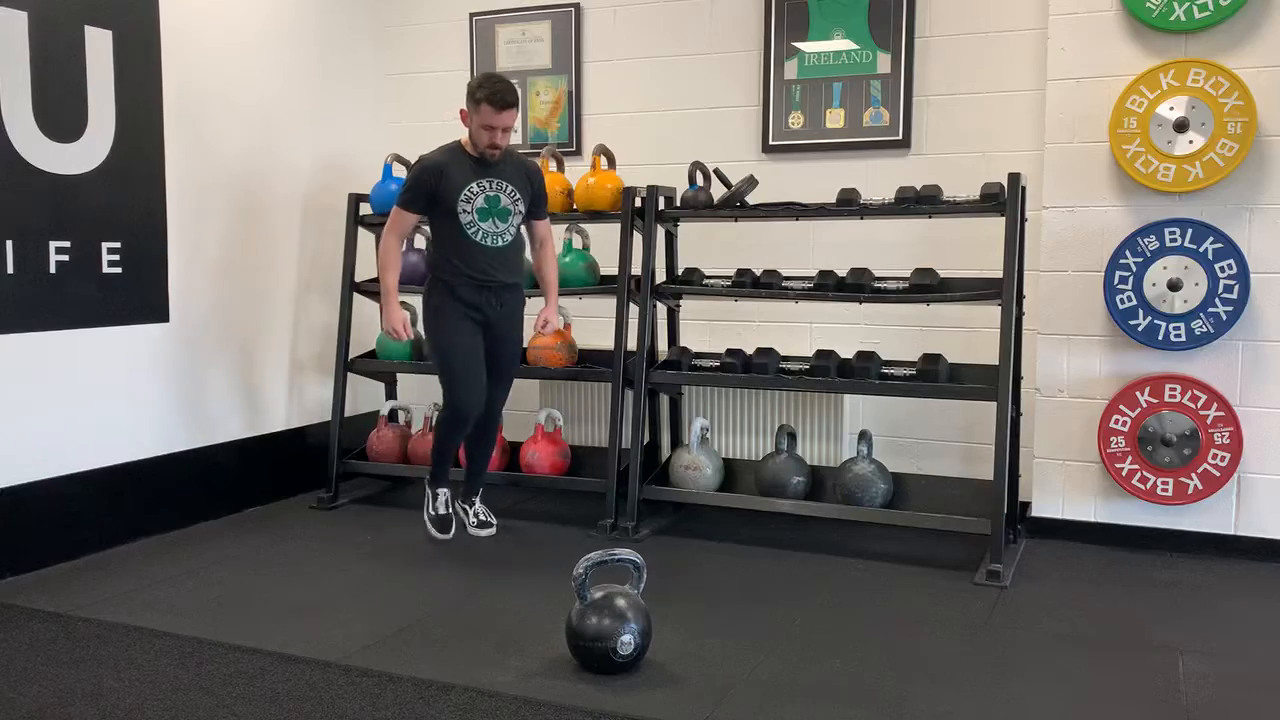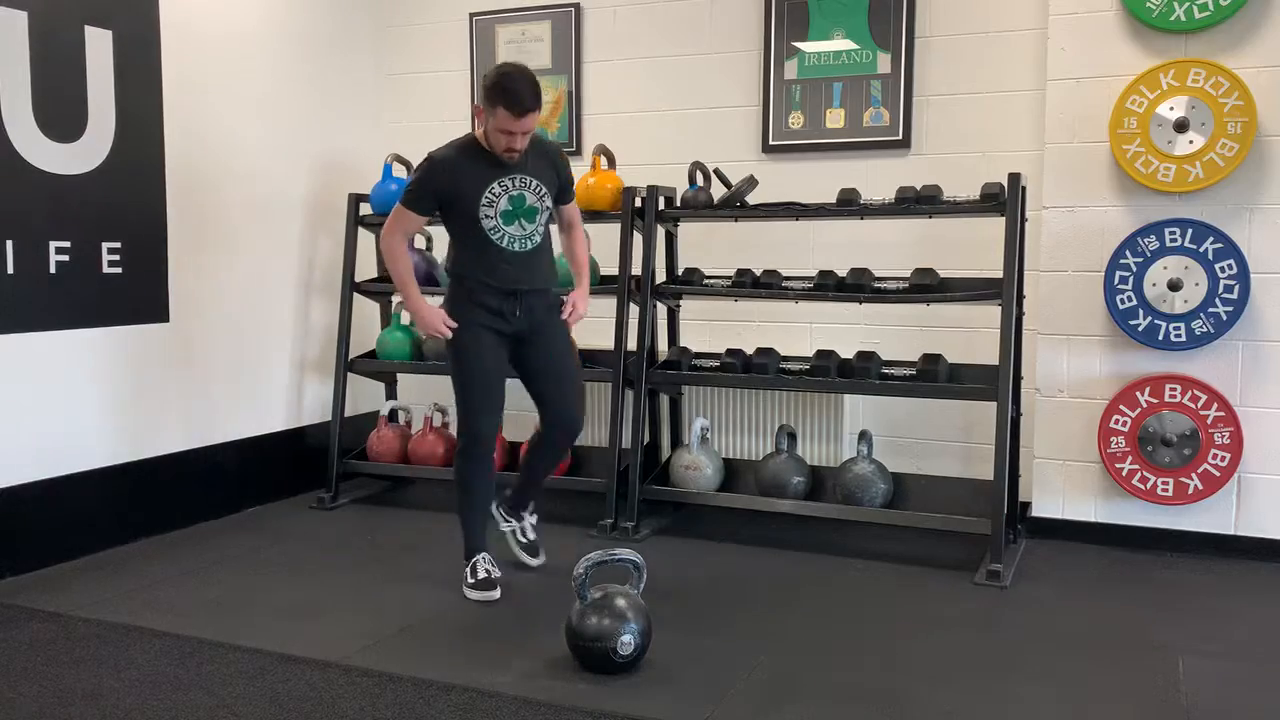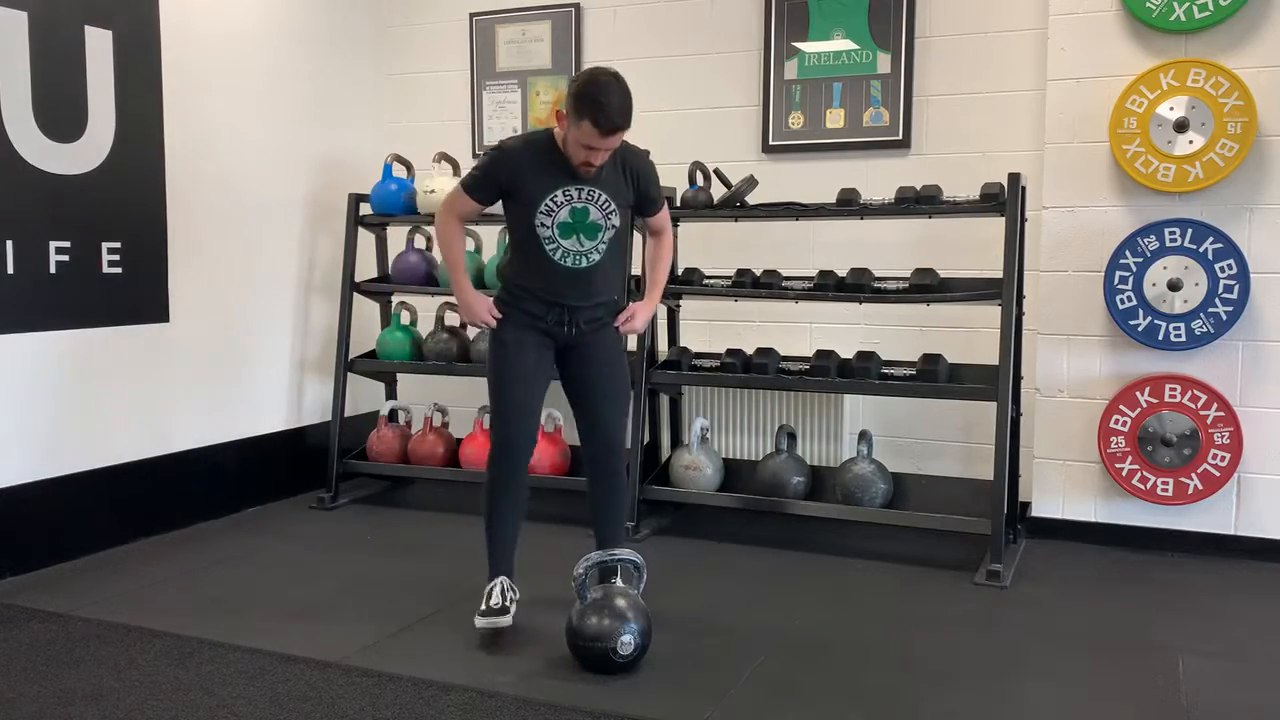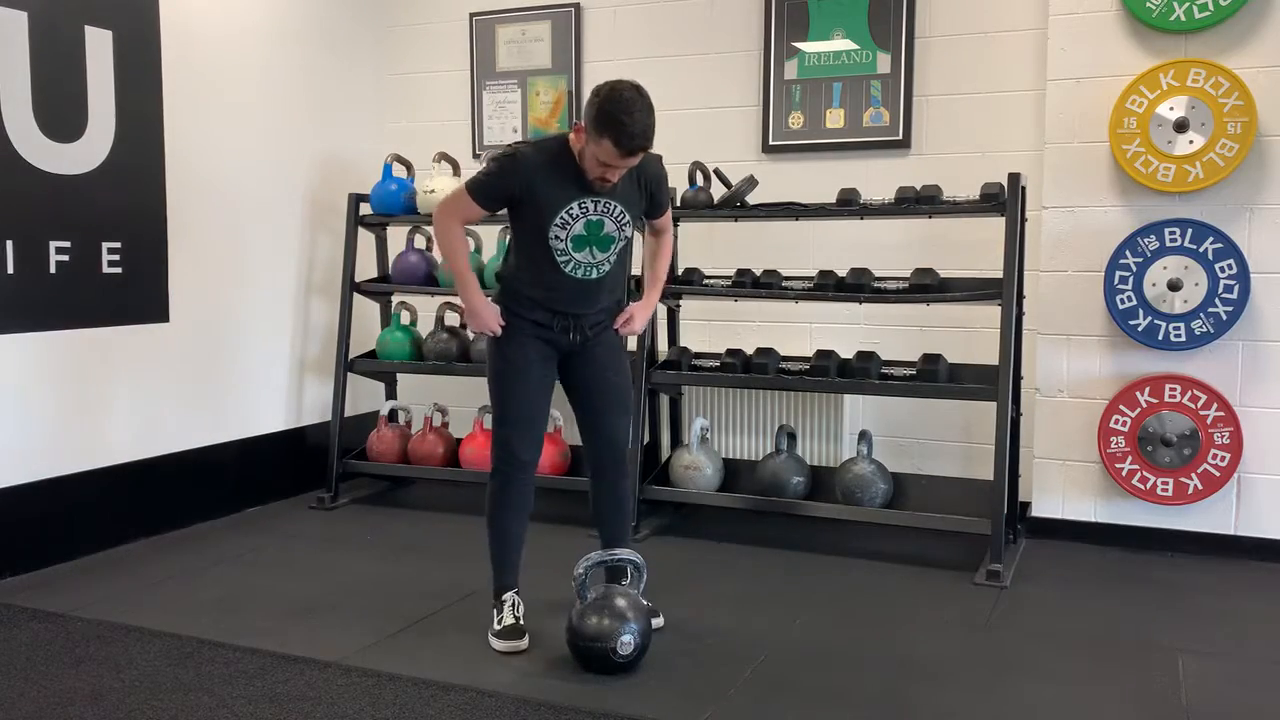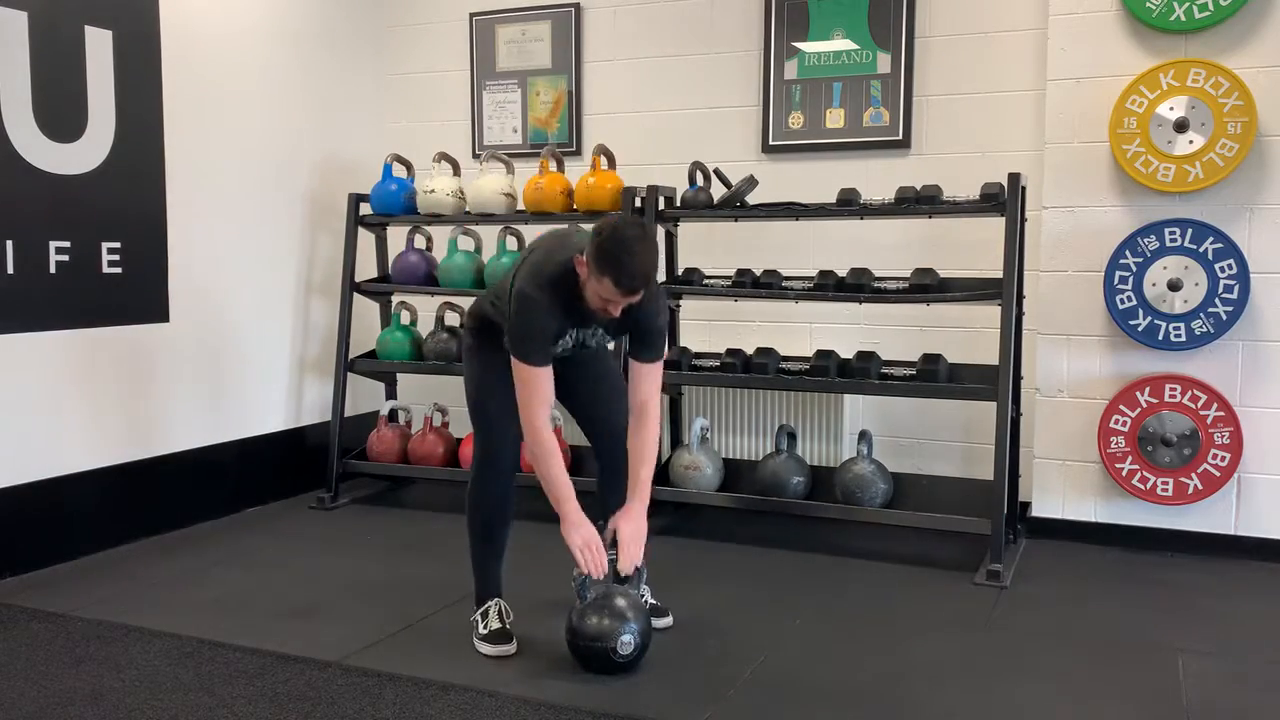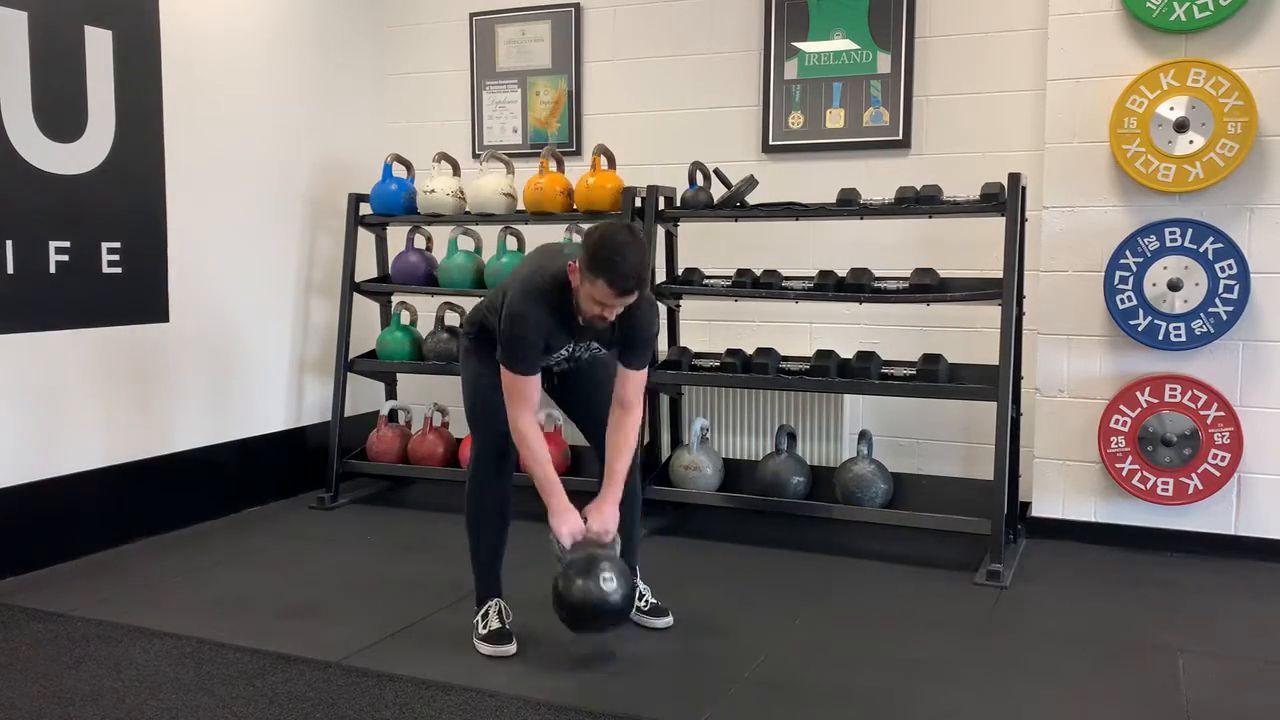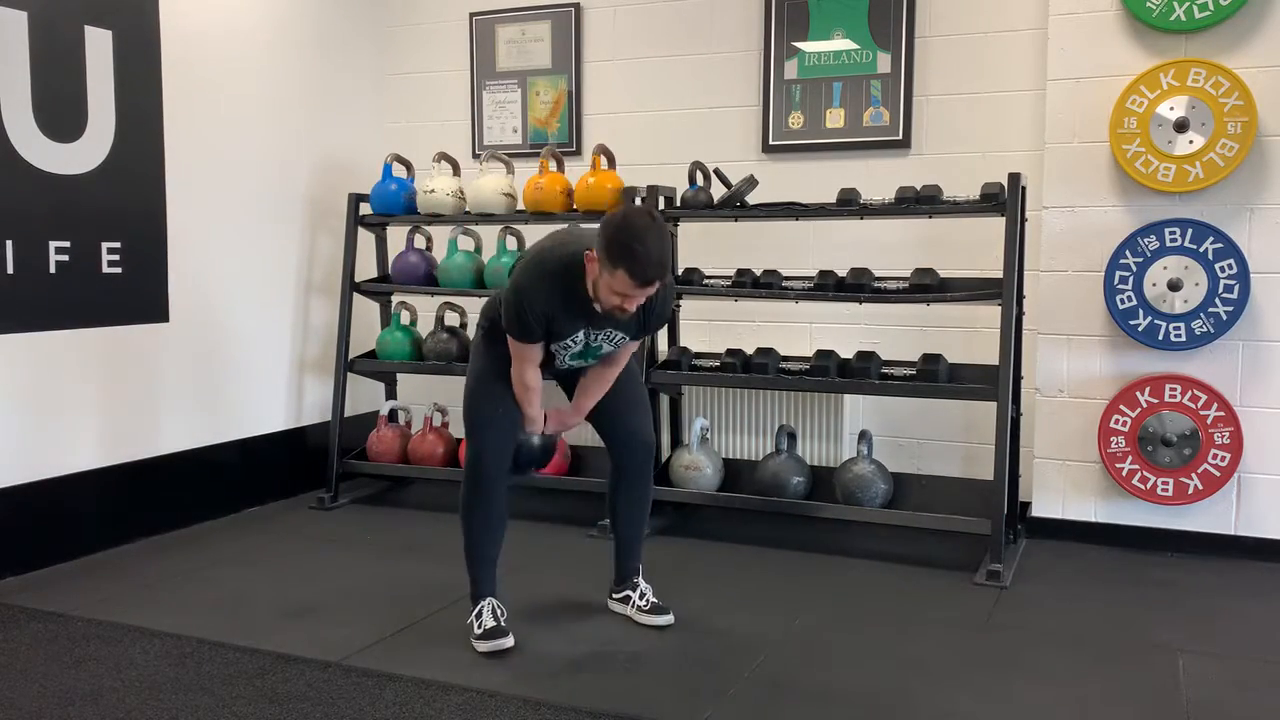
dt=0.5s
person 1, frame 1
left shoulder: (526, 172)
right shoulder: (435, 168)
left elbow: (542, 241)
right elbow: (393, 236)
left wrist: (551, 301)
right wrist: (390, 303)
left hip: (506, 306)
right hip: (452, 304)
left knee: (490, 410)
right knee: (465, 402)
left ankle: (470, 496)
right ankle: (438, 483)
person 1, frame 2
left shoulder: (551, 159)
right shoulder: (447, 166)
left elbow: (571, 222)
right elbow: (393, 236)
left wrist: (581, 285)
right wrist: (417, 306)
left hip: (540, 310)
right hip: (476, 317)
left knee: (566, 420)
right knee: (479, 435)
left ankle: (516, 506)
right ankle: (477, 555)
person 1, frame 3
left shoulder: (634, 167)
right shoulder: (513, 158)
left elbow: (660, 231)
right elbow: (450, 215)
left wrist: (649, 300)
right wrist: (464, 293)
left hip: (598, 324)
right hip: (522, 321)
left knee: (608, 450)
right knee: (512, 444)
left ankle: (611, 576)
right ankle: (501, 579)
person 1, frame 4
left shoulder: (647, 173)
right shoulder: (526, 165)
left elbow: (661, 231)
right elbow: (447, 217)
left wrist: (649, 297)
right wrist: (473, 299)
left hip: (600, 329)
right hip: (524, 328)
left knee: (612, 454)
right knee: (516, 458)
left ankle: (618, 582)
right ankle: (505, 596)
person 1, frame 5
left shoulder: (646, 299)
right shoulder: (538, 290)
left elbow: (644, 410)
right elbow: (536, 423)
left wrist: (636, 511)
right wrist: (572, 519)
left hip: (577, 351)
right hip: (496, 340)
left knee: (619, 443)
right knee: (497, 455)
left ankle: (627, 579)
right ankle: (488, 603)
person 1, frame 6
left shoulder: (640, 309)
right shoulder: (529, 302)
left elbow: (628, 406)
right elbow: (522, 418)
left wrist: (610, 501)
right wrist: (559, 508)
left hip: (574, 359)
right hip: (493, 349)
left knee: (621, 456)
right knee: (493, 458)
left ankle: (627, 582)
right ankle: (489, 603)
person 1, frame 7
left shoulder: (656, 292)
right shoulder: (537, 278)
left elbow: (613, 361)
right elbow: (526, 369)
left wrist: (571, 417)
right wrist: (533, 424)
right hip: (510, 346)
left knee: (638, 446)
right knee: (487, 460)
left ankle: (627, 584)
right ankle: (484, 603)
